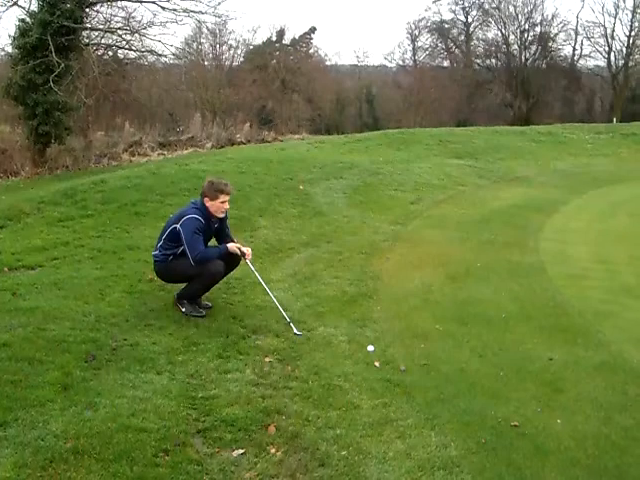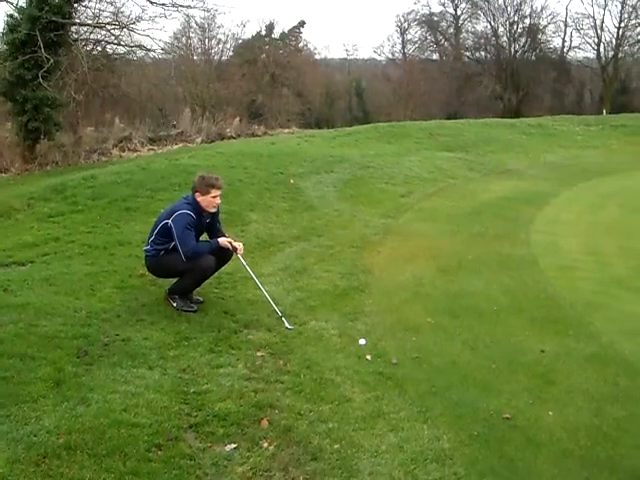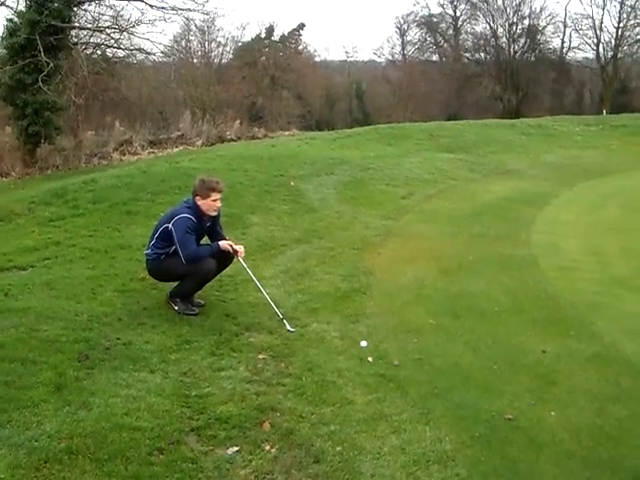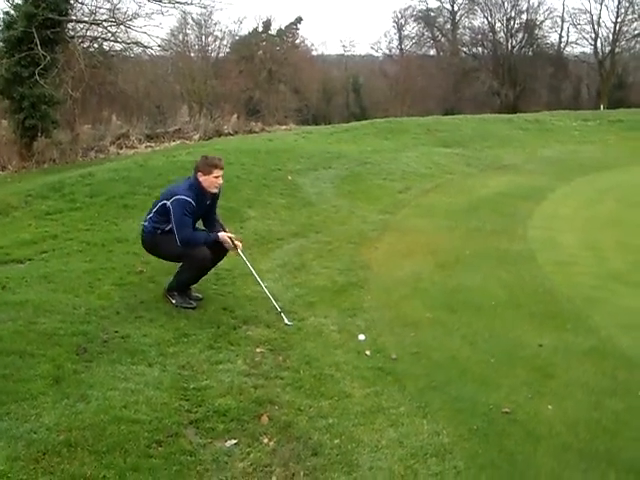
dt=0.7s
person 1, frame 1
left shoulder: (218, 212)
right shoulder: (191, 220)
left elbow: (225, 238)
right elbow: (197, 257)
left wrist: (239, 249)
right wrist: (226, 248)
left hip: (189, 255)
right hip: (166, 264)
left knee: (233, 257)
right knee: (214, 268)
left ankle: (193, 295)
right ankle: (183, 298)
person 1, frame 2
left shoulder: (210, 207)
right shoulder: (183, 215)
left elbow: (216, 233)
right elbow: (188, 252)
left wrist: (231, 243)
right wrist: (217, 243)
left hip: (182, 250)
right hip: (158, 259)
left knee: (225, 252)
right knee: (206, 263)
left ankle: (185, 290)
right ankle: (175, 293)
person 1, frame 3
left shoulder: (210, 211)
right shoulder: (183, 219)
left elbow: (217, 236)
right elbow: (189, 256)
left wrist: (231, 246)
right wrist: (218, 246)
left hip: (182, 254)
right hip: (159, 262)
left knee: (226, 255)
right knee: (207, 266)
left ankle: (187, 293)
right ankle: (176, 296)
person 1, frame 4
left shoulder: (211, 189)
right shoulder: (183, 198)
left elbow: (210, 218)
right elbow: (184, 238)
left wrist: (226, 237)
right wrist: (216, 237)
left hip: (180, 230)
right hip: (156, 236)
left knee: (220, 247)
right knee: (201, 255)
left ankle: (184, 286)
right ankle: (174, 291)
